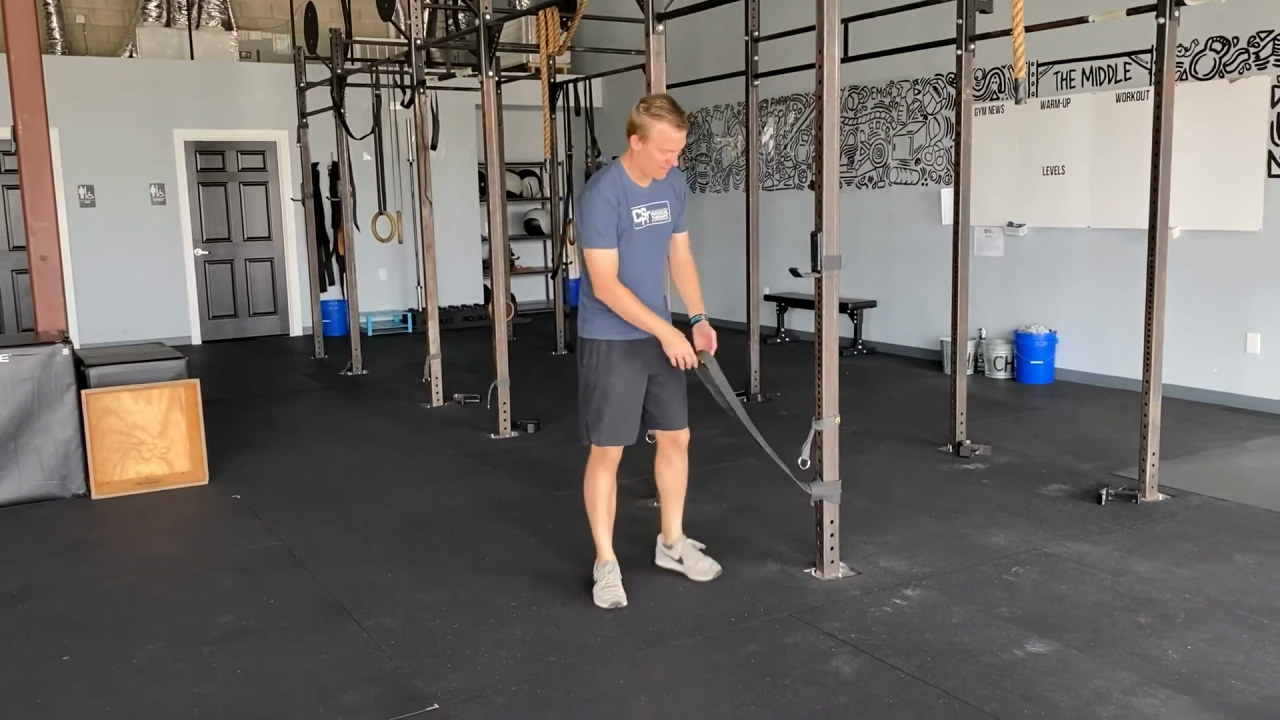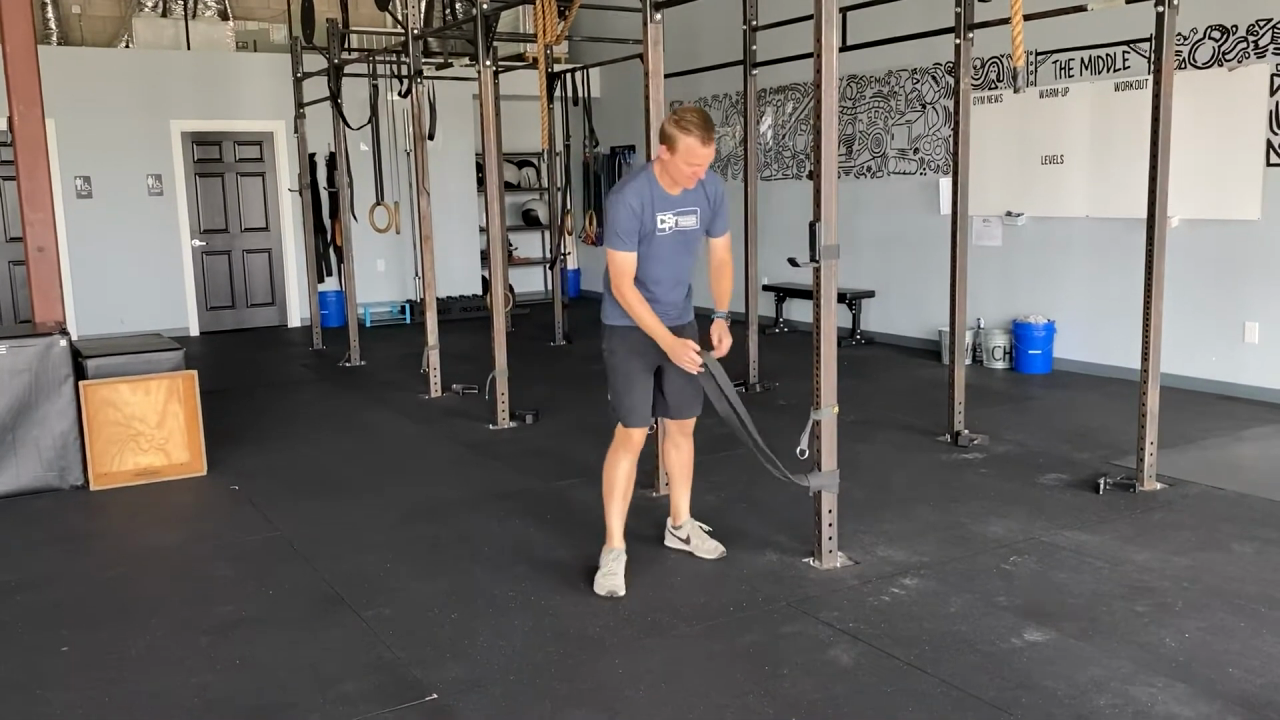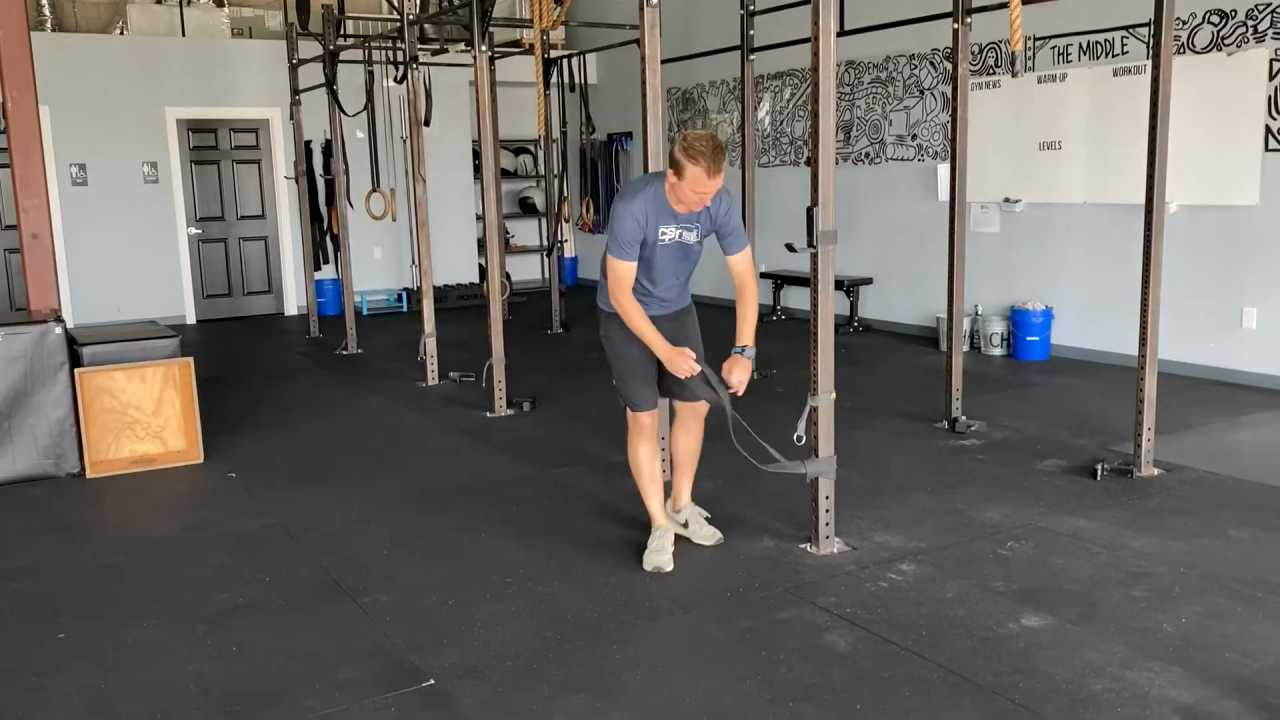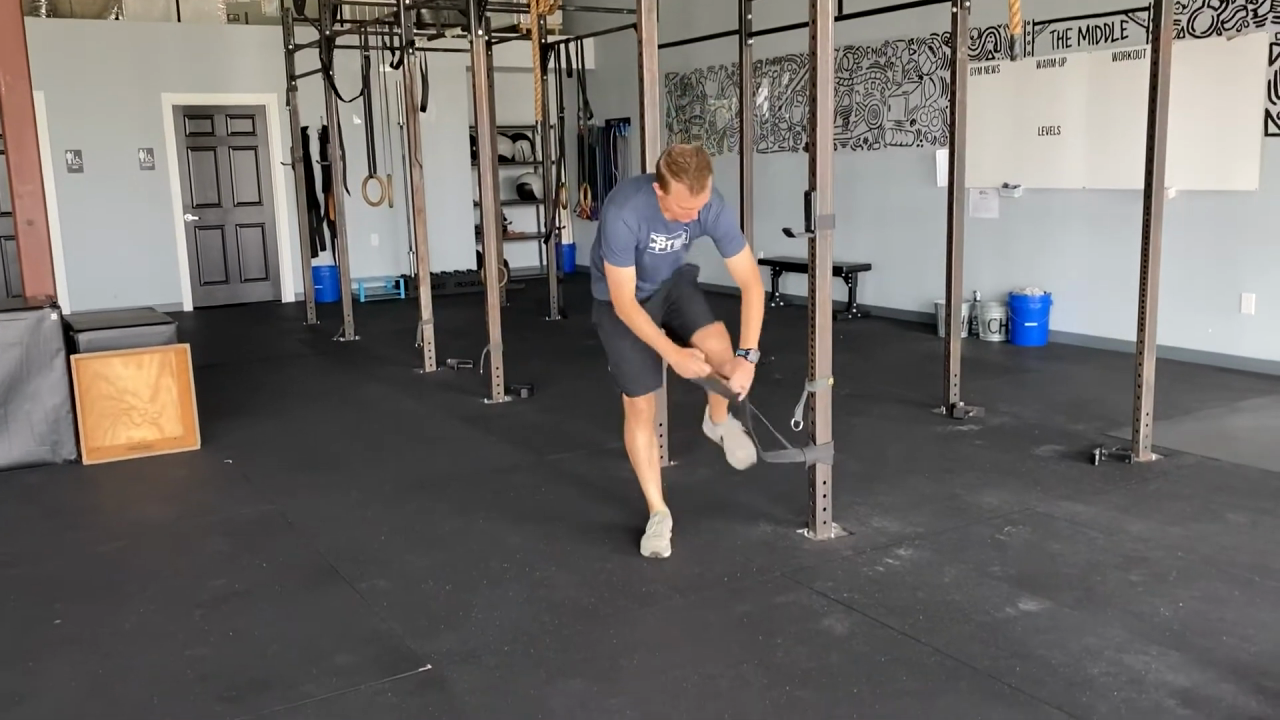
dt=0.3s
person 1, frame 1
left shoulder: (674, 185)
right shoulder: (602, 195)
right elbow: (605, 285)
left wrist: (698, 319)
right wrist: (665, 332)
left hip: (659, 335)
right hip: (610, 340)
left knee: (676, 438)
right knee: (608, 451)
left ankle: (673, 540)
right ankle: (606, 562)
person 1, frame 2
left shoulder: (711, 189)
right shoulder: (628, 198)
left elbow: (720, 256)
right elbow: (623, 285)
left wrist: (720, 318)
right wrist: (667, 342)
left hip: (681, 323)
right hip: (630, 328)
left knee: (681, 427)
right knee: (631, 434)
left ankle: (680, 523)
right ankle: (613, 549)
person 1, frame 3
left shoulder: (720, 203)
right shoulder: (632, 207)
left elbow: (746, 280)
right elbow: (620, 293)
left wrist: (743, 352)
right wrist: (664, 353)
left hip: (678, 308)
right hip: (626, 313)
left knee: (694, 407)
right knee: (643, 418)
left ankle: (680, 506)
right ankle: (659, 526)
person 1, frame 4
left shoulder: (711, 206)
right shoulder: (623, 212)
left elbow: (751, 283)
right elbow: (624, 300)
left wrist: (747, 354)
right wrist: (674, 354)
left hip: (672, 281)
right hip: (620, 299)
left knee: (718, 348)
right knee: (640, 403)
left ankle: (719, 420)
right ankle: (658, 513)
